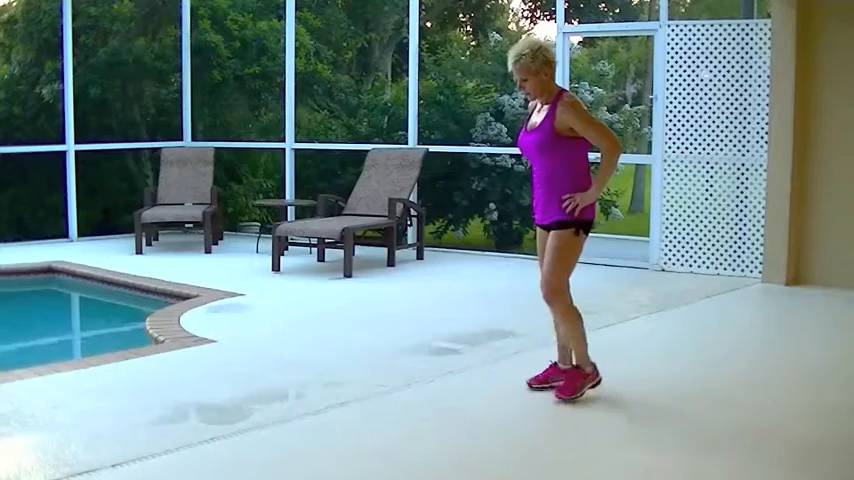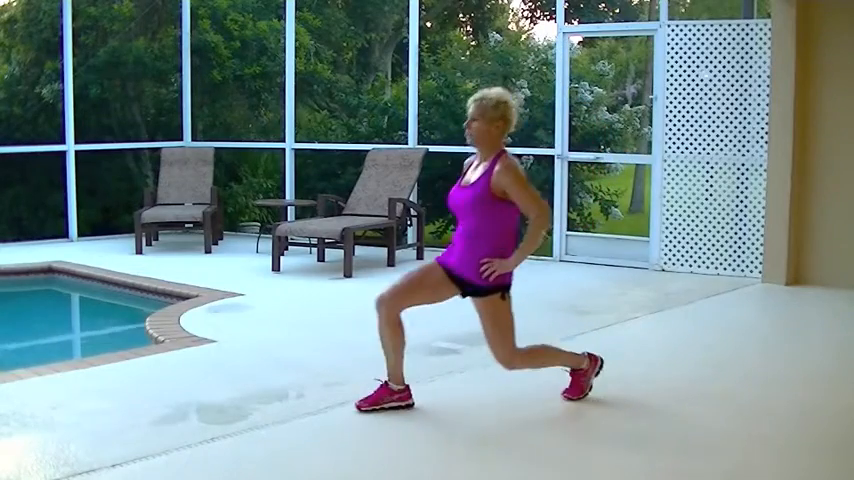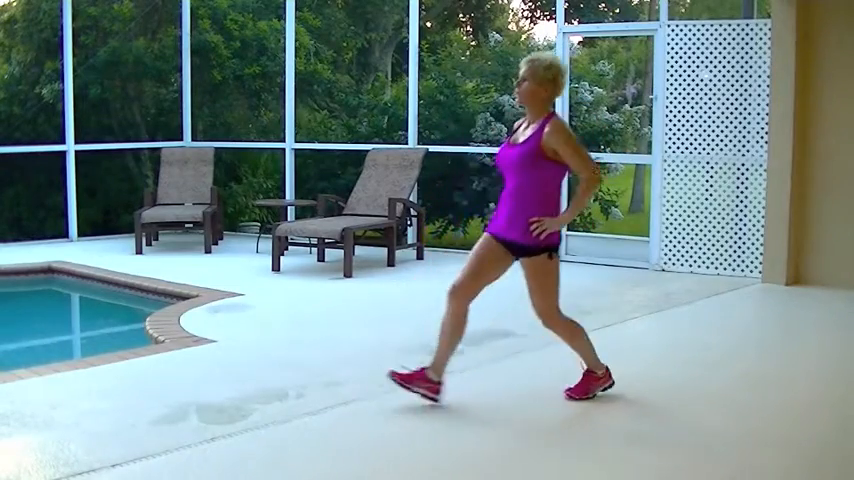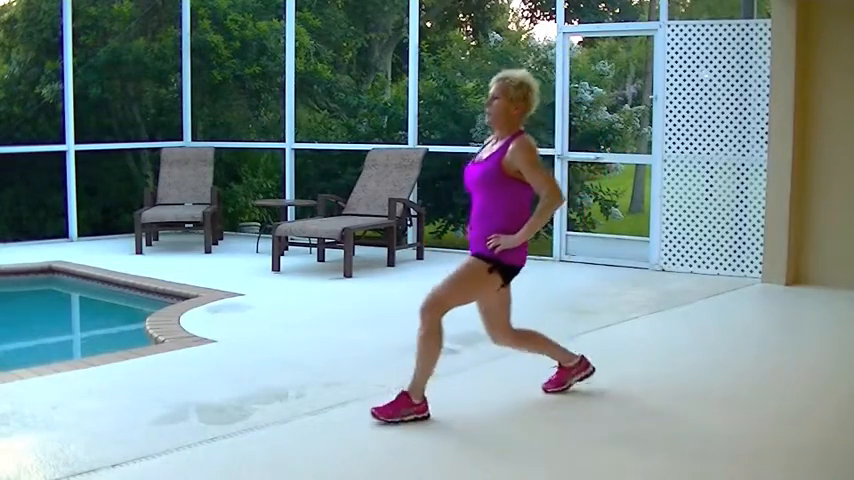
dt=1s
person 1, frame 1
left shoulder: (567, 107)
right shoulder: (535, 107)
left elbow: (612, 147)
left wrist: (591, 193)
left hip: (571, 213)
right hip: (545, 211)
left knee: (551, 292)
right knee: (555, 291)
left ankle: (585, 368)
right ankle: (563, 365)
person 1, frame 2
left shoulder: (504, 169)
right shoulder: (471, 163)
left elbow: (541, 217)
left wrist: (512, 261)
left hip: (486, 273)
right hip: (453, 262)
left knee: (509, 357)
right knee: (387, 303)
left ankle: (584, 364)
right ankle: (396, 388)
person 1, frame 3
left shoulder: (554, 129)
right shoulder: (520, 126)
left elbow: (591, 176)
left wrist: (562, 219)
left hip: (536, 236)
right hip: (502, 229)
left knee: (549, 316)
right knee: (458, 293)
left ankle: (599, 372)
right ankle: (432, 376)
person 1, frame 4
left shoulder: (519, 147)
right shoulder: (492, 143)
left elbow: (553, 196)
left wrist: (520, 237)
left hip: (498, 254)
right hip: (485, 251)
left knee: (430, 309)
right knee: (502, 334)
left ankle: (415, 399)
right ankle: (572, 362)
